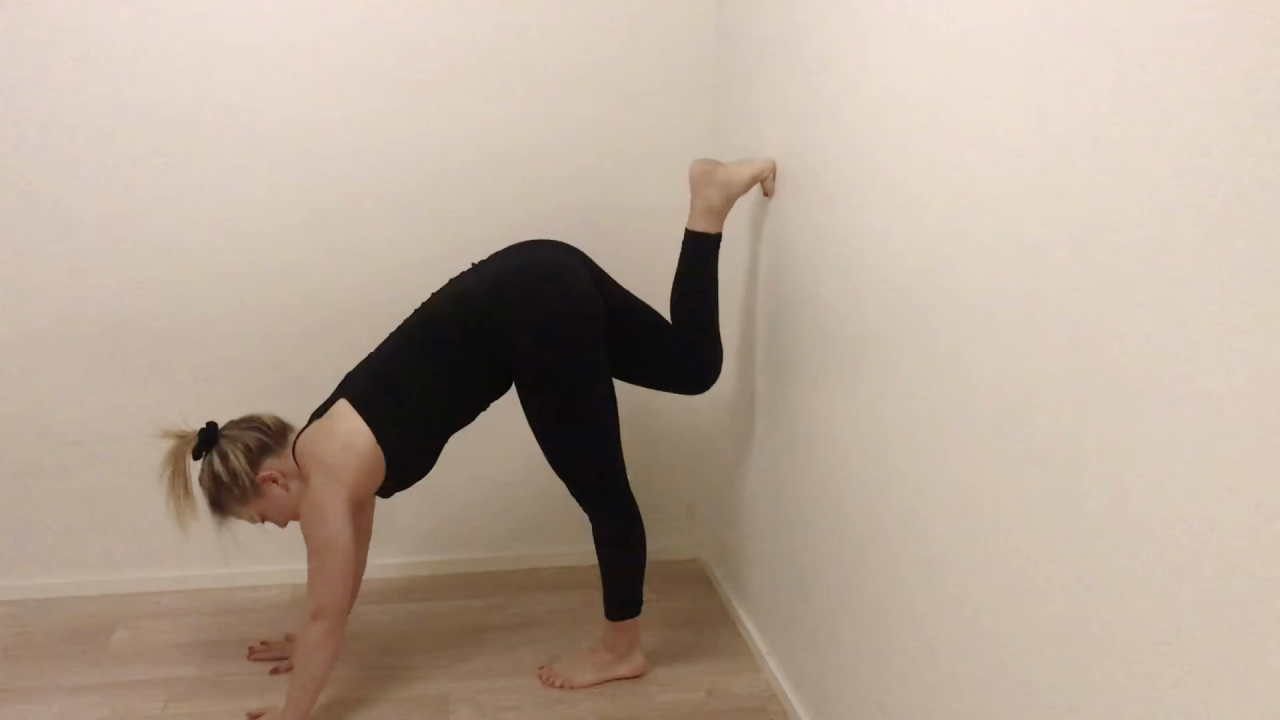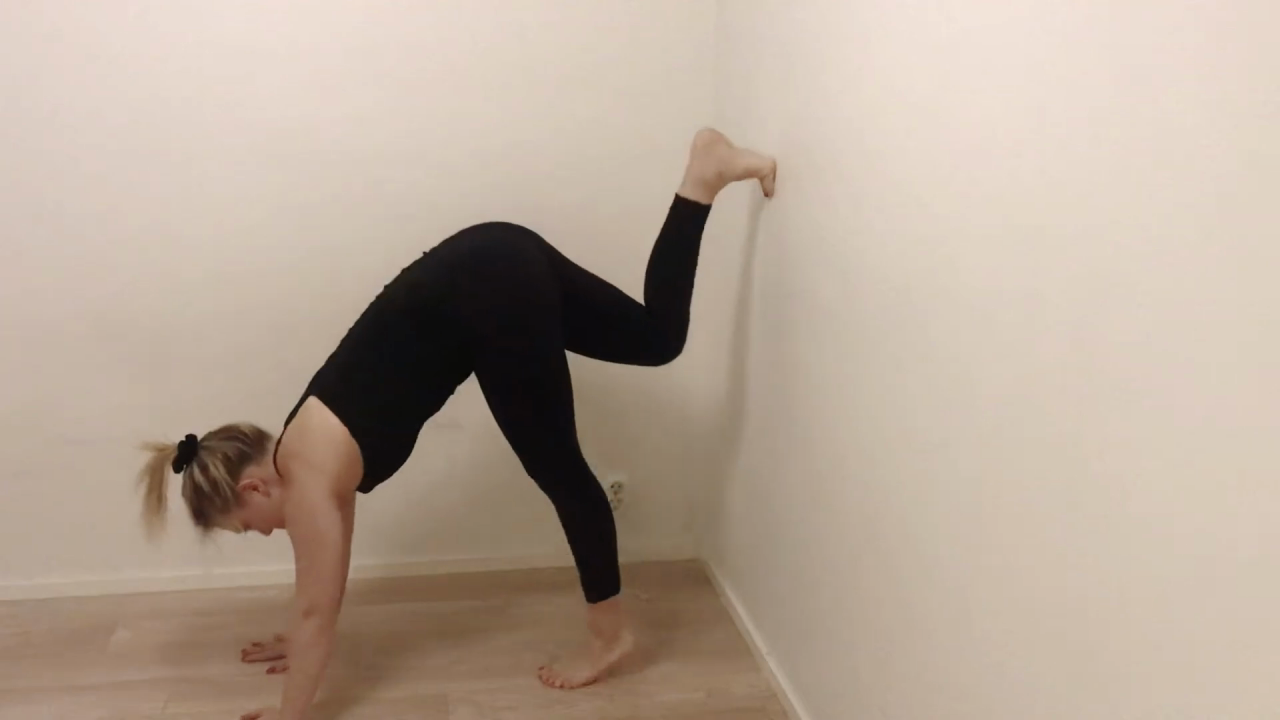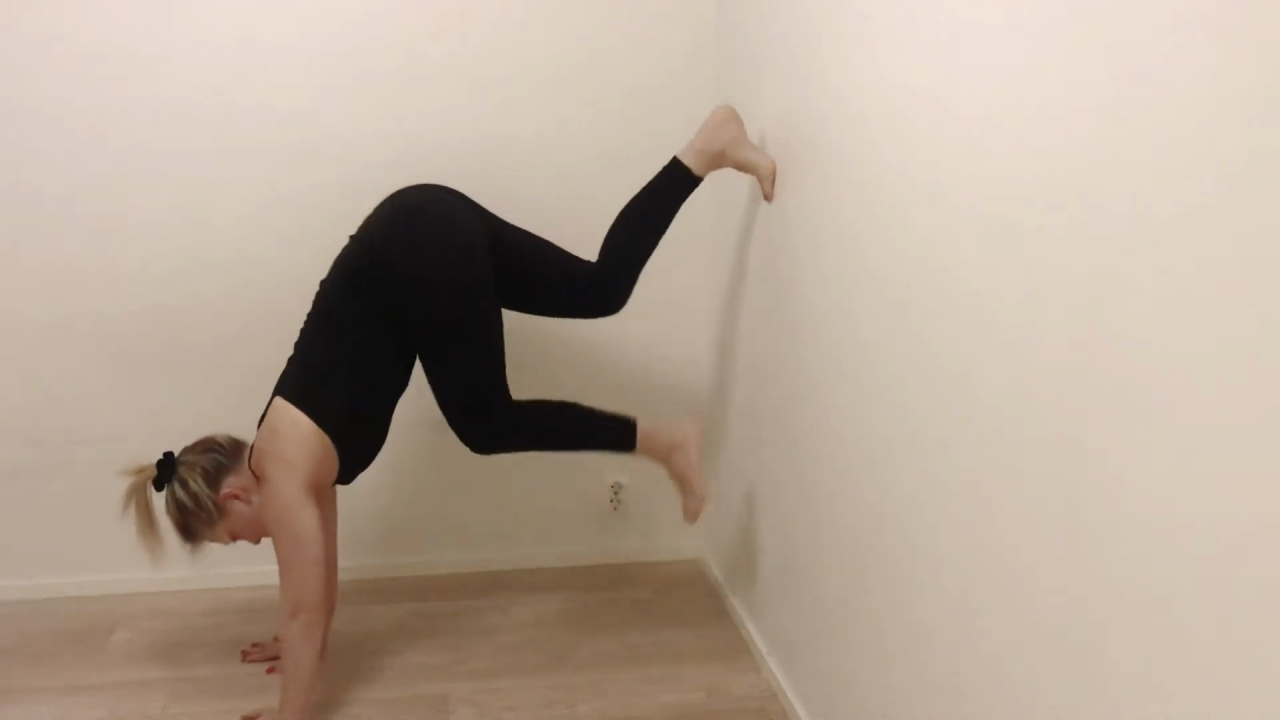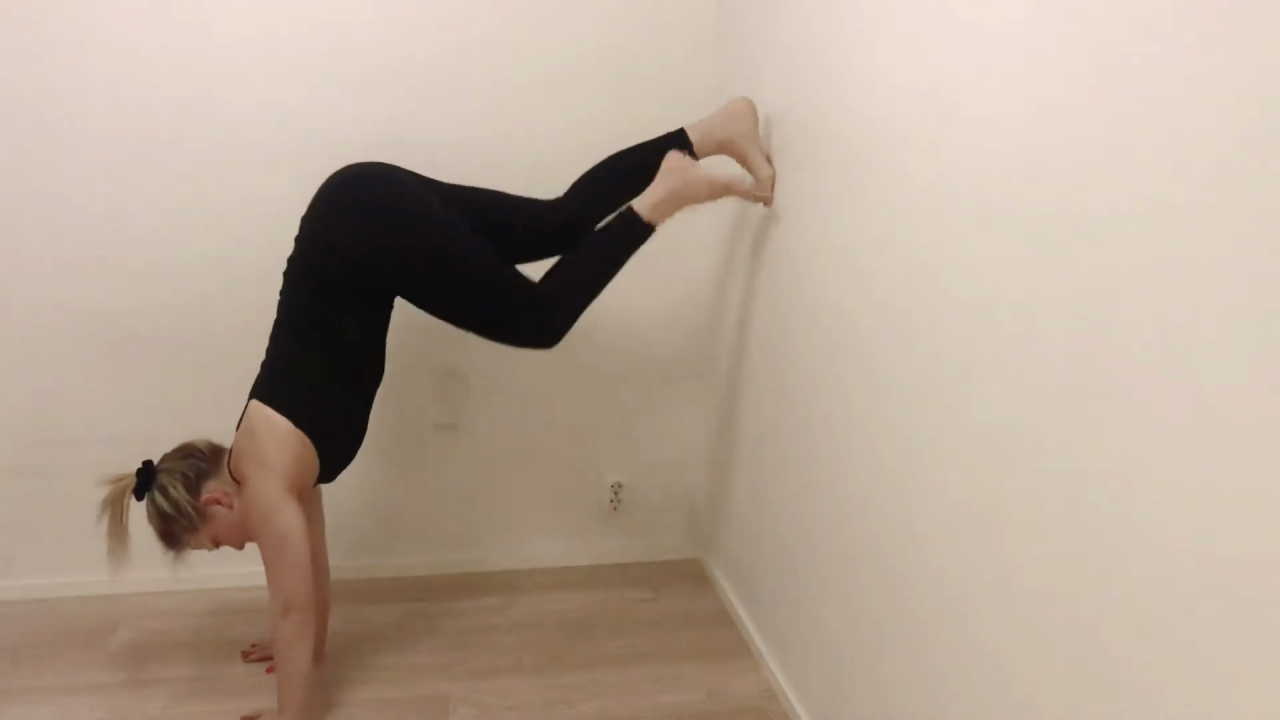
dt=0.3s
person 1, frame 1
left shoulder: (326, 475)
right shoulder: (327, 445)
left elbow: (325, 615)
right elbow: (353, 542)
right wrist: (311, 644)
left hip: (537, 305)
right hip: (539, 281)
left knee: (602, 489)
right knee: (692, 369)
left ankle: (622, 647)
right ankle: (709, 199)
person 1, frame 2
left shoulder: (307, 475)
right shoulder: (309, 450)
left elbow: (315, 612)
right wrist: (305, 639)
left hip: (491, 289)
right hip: (495, 267)
left knee: (558, 468)
right knee: (658, 340)
left ankle: (607, 631)
right ankle: (702, 173)
person 1, frame 3
left shoulder: (282, 475)
right shoulder: (296, 454)
left elbow: (302, 610)
right elbow: (322, 555)
right wrist: (305, 642)
left hip: (425, 240)
right hip: (426, 230)
left knee: (489, 427)
right knee: (596, 290)
left ankle: (657, 439)
right ankle: (709, 146)
person 1, frame 4
left shoulder: (264, 479)
right shoulder: (275, 457)
left elbow: (293, 609)
right elbow: (312, 556)
right wrist: (312, 641)
left hip: (372, 219)
right hip: (371, 211)
left knee: (536, 317)
right knee: (560, 223)
left ankle: (670, 191)
right ankle: (711, 134)
